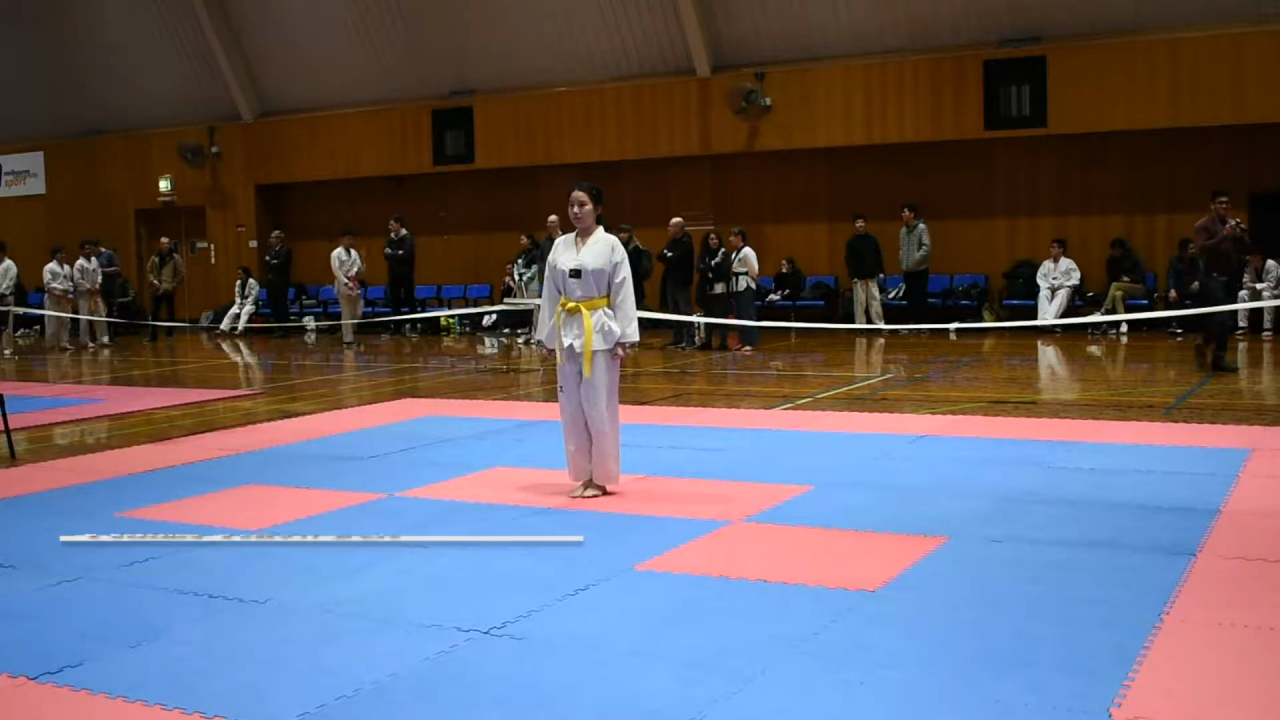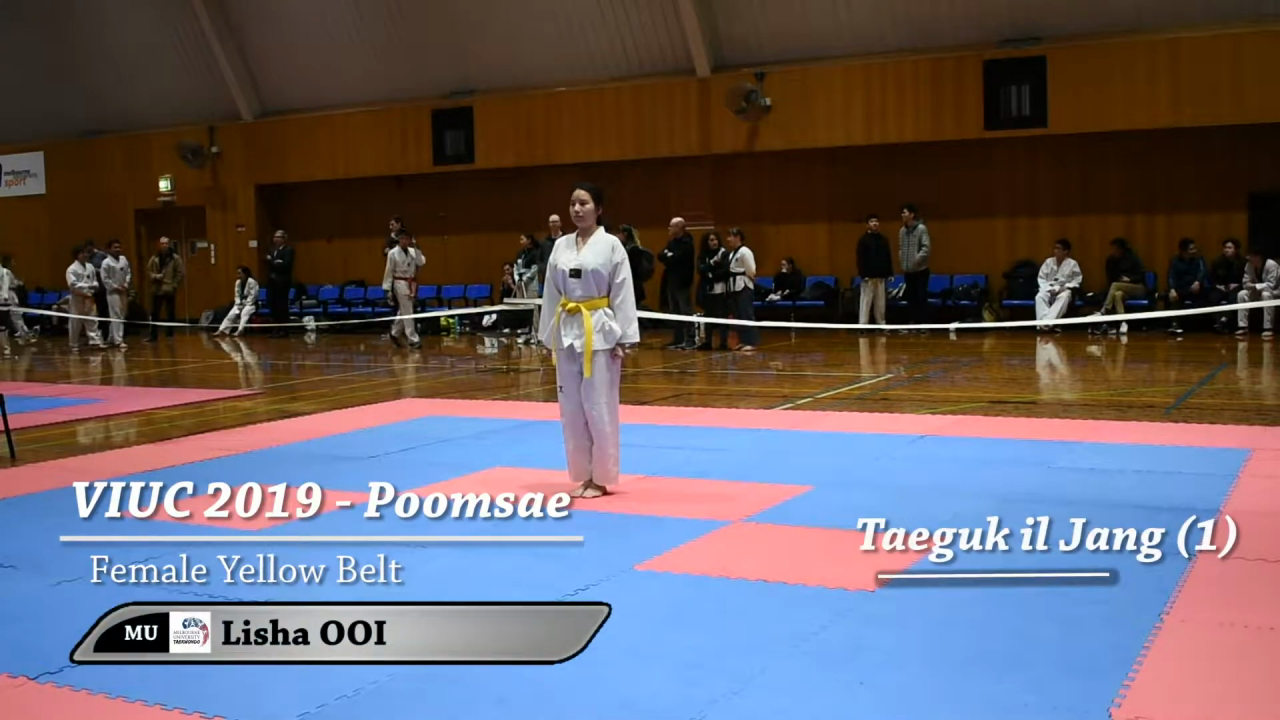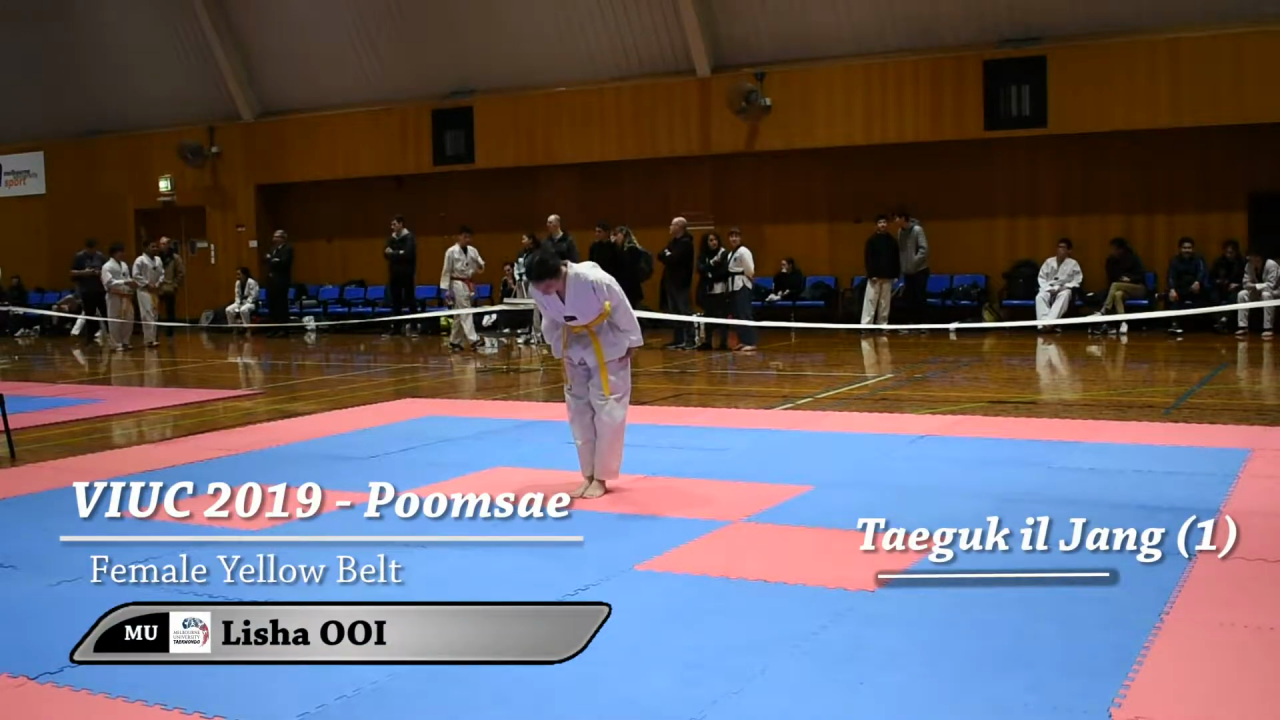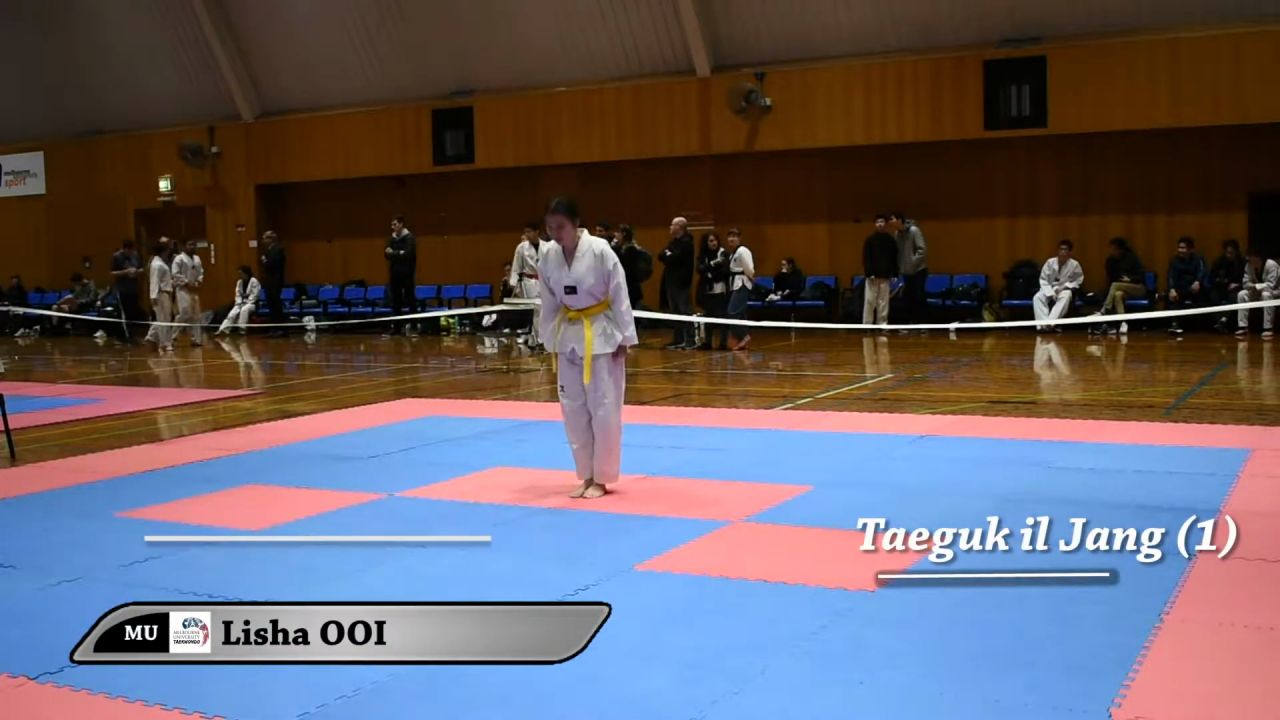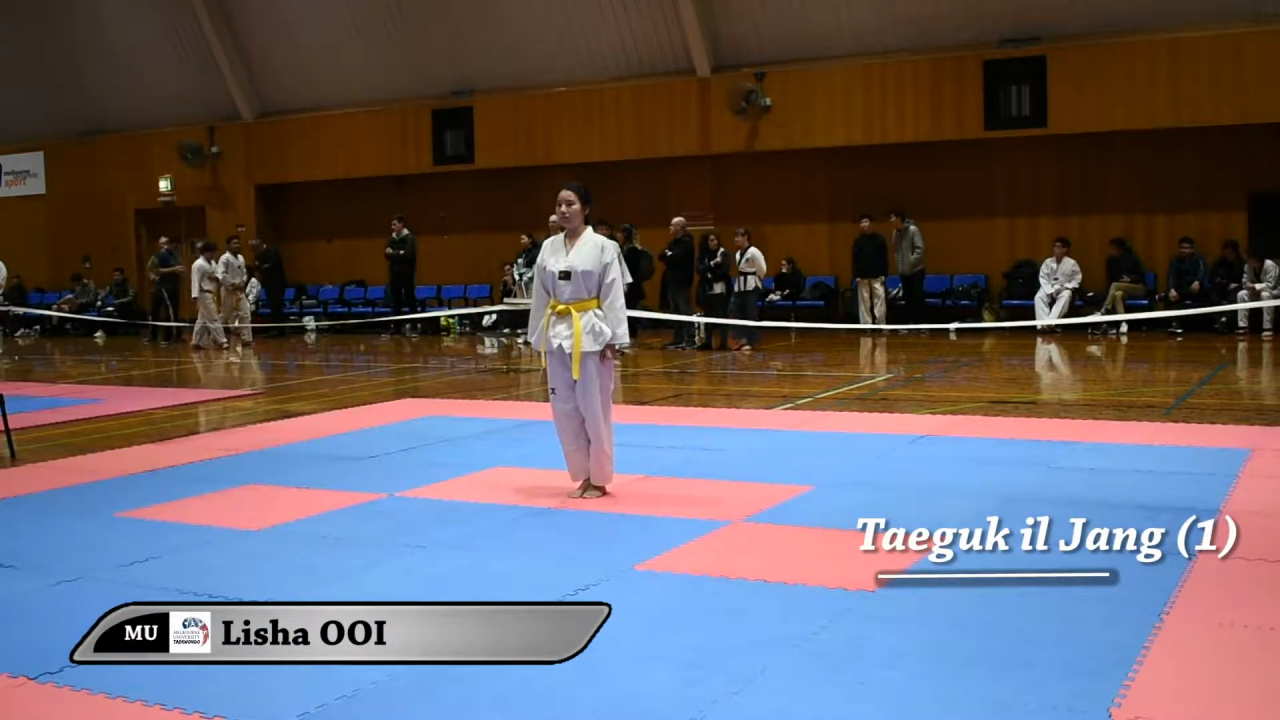
dt=1s
person 1, frame 1
left shoulder: (611, 245)
right shoulder: (560, 245)
left elbow: (623, 294)
right elbow: (550, 293)
left wrist: (623, 339)
right wrist: (547, 337)
left hip: (599, 332)
right hip: (567, 332)
left knee: (599, 407)
right knee: (572, 408)
left ankle: (601, 478)
right ankle: (584, 475)
person 1, frame 2
left shoulder: (611, 245)
right shoulder: (561, 245)
left elbow: (623, 295)
right elbow: (551, 293)
left wrist: (622, 339)
right wrist: (550, 336)
left hip: (599, 332)
right hip: (567, 332)
left knee: (599, 407)
right knee: (571, 408)
left ankle: (601, 478)
right ankle: (584, 475)
person 1, frame 3
left shoulder: (591, 278)
right shoulder: (539, 289)
left elbow: (621, 309)
right elbow: (551, 321)
left wrist: (630, 343)
right wrist: (561, 350)
left hip: (607, 343)
right hip: (575, 345)
left knee: (608, 408)
right knee: (578, 410)
left ankle: (601, 477)
right ankle: (588, 475)
person 1, frame 4
left shoulder: (601, 251)
right shoulder: (548, 256)
left elbow: (620, 298)
right elbow: (548, 303)
left wrist: (624, 341)
right wrist: (552, 342)
left hip: (601, 337)
right hip: (568, 337)
left knee: (604, 409)
right knee: (573, 410)
left ankle: (601, 478)
right ankle: (586, 476)
person 1, frame 5
left shoulder: (601, 245)
right shoulder: (548, 247)
left elbow: (613, 295)
right elbow: (541, 295)
left wrist: (612, 340)
right wrist: (541, 338)
left hip: (590, 334)
right hip: (557, 334)
left knee: (594, 408)
right knee: (564, 409)
left ankle: (599, 479)
right ankle: (583, 476)
